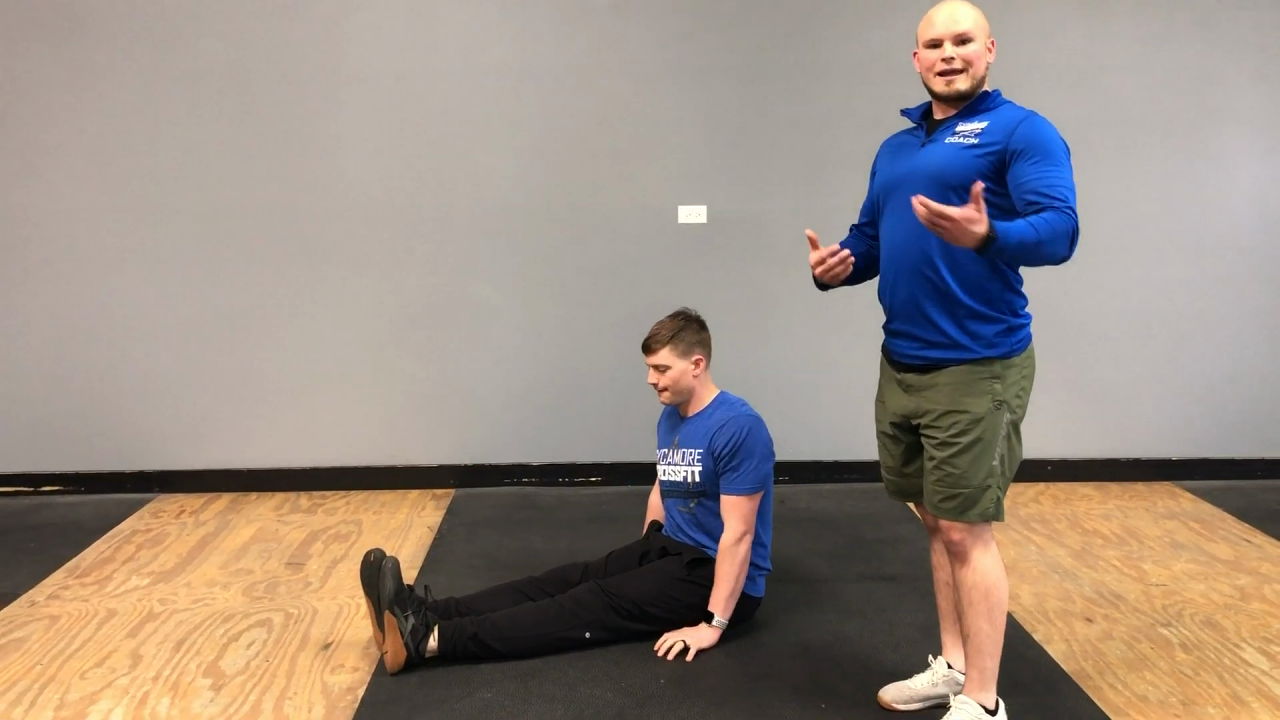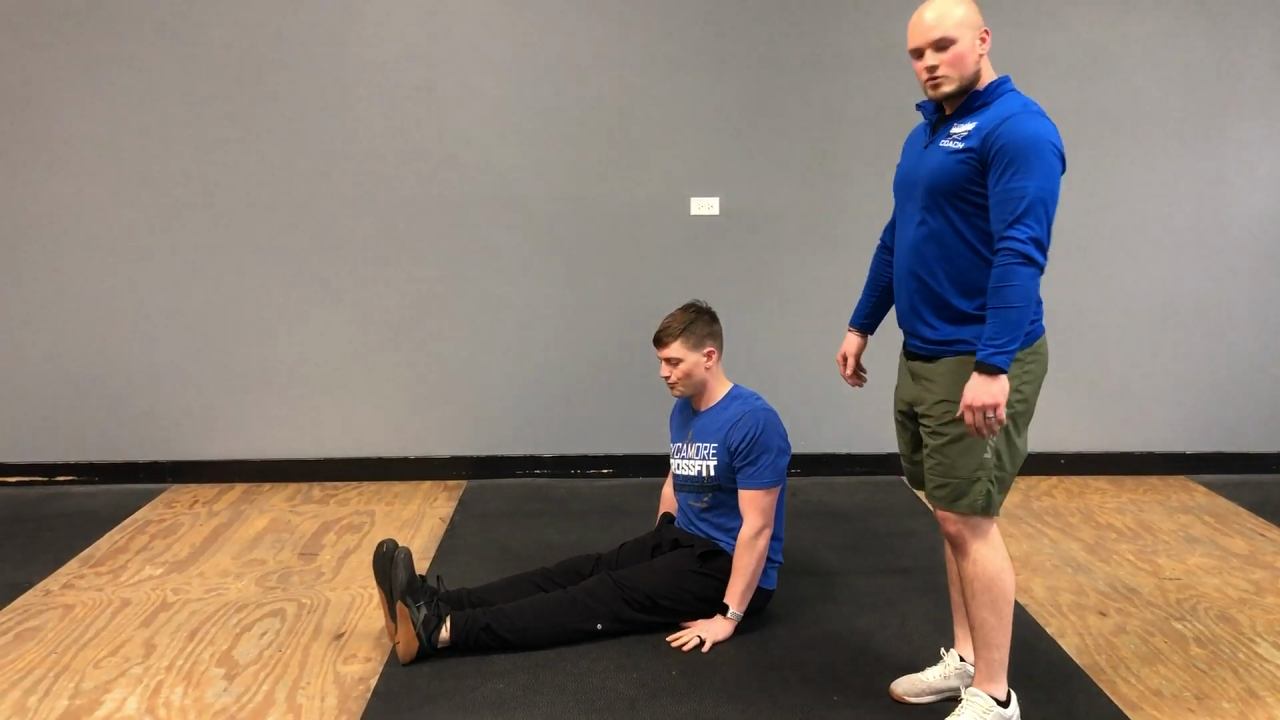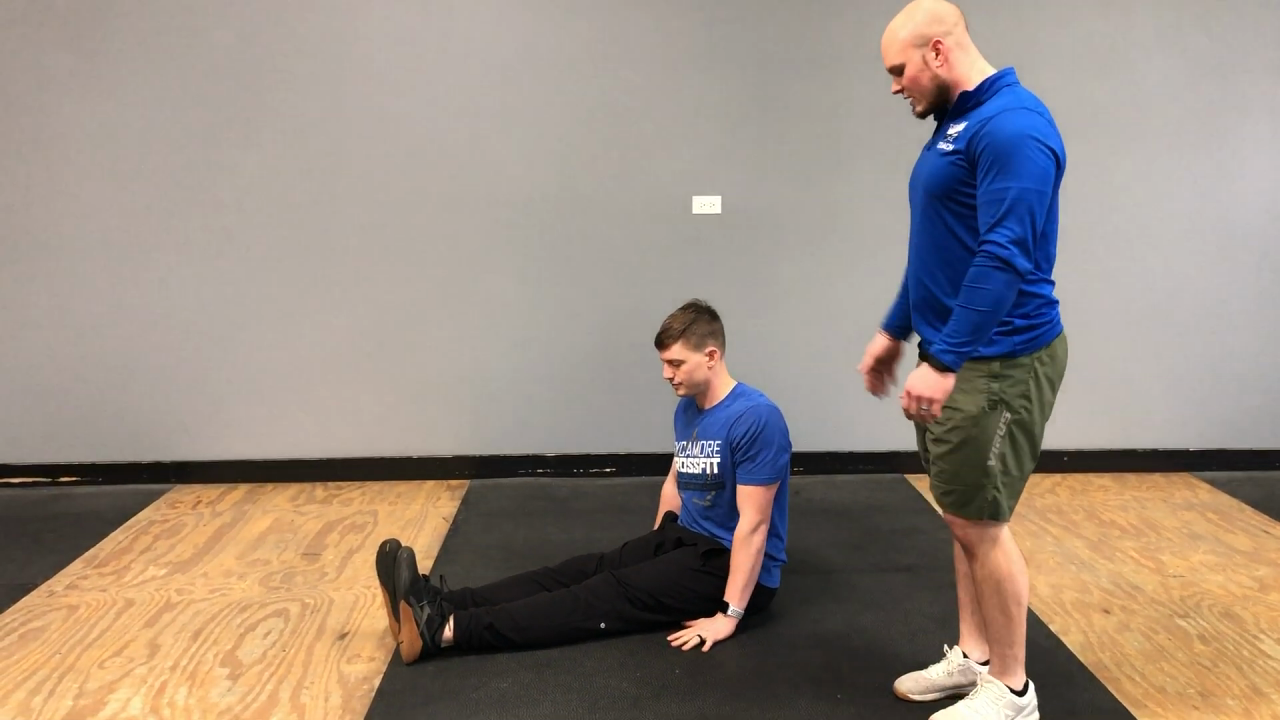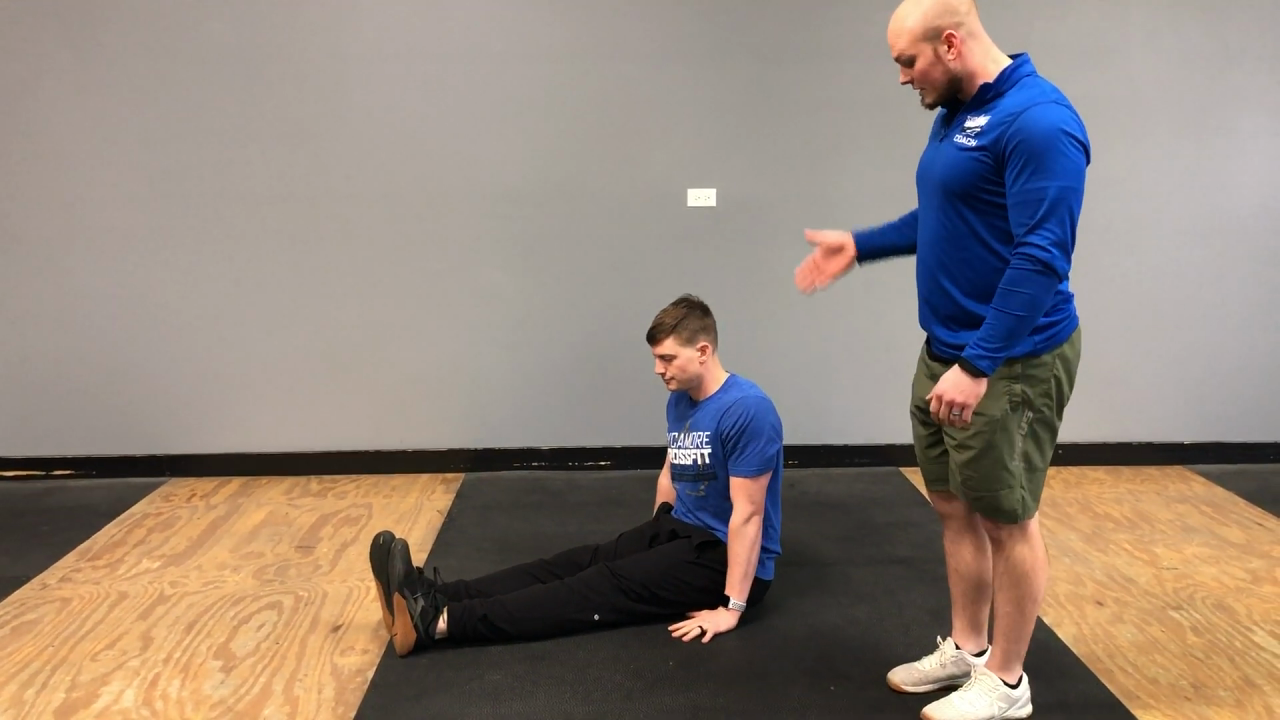
dt=0.7s
person 1, frame 1
left shoulder: (1022, 132)
right shoulder: (896, 148)
left elbow: (1056, 229)
right elbow: (871, 236)
left wrist: (988, 238)
right wrist: (837, 263)
left hip: (977, 369)
right hip: (901, 365)
left knee: (967, 532)
right knee: (936, 522)
person 1, frame 2
left shoulder: (1018, 129)
right shoulder: (924, 134)
left elbow: (1020, 254)
right elbow: (895, 242)
left wrist: (992, 365)
right wrist: (860, 325)
left hip: (980, 365)
right hip: (921, 357)
left knee: (968, 522)
right knee: (952, 516)
right ankle: (965, 659)
person 1, frame 3
left shoulder: (1012, 127)
right shoulder: (954, 125)
left elbow: (1004, 258)
left wrist: (945, 360)
right wrist: (892, 329)
left hip: (997, 363)
right hip: (948, 358)
left knee: (980, 522)
right knee: (961, 513)
right ankle: (973, 655)
person 1, frame 4
left shoulder: (1038, 121)
right shoulder: (955, 114)
left elbow: (1040, 258)
left wrist: (978, 365)
right wrist: (859, 245)
left hip: (1010, 363)
right hip: (943, 351)
left knee: (1005, 518)
right knee: (955, 507)
right ankle: (966, 648)
person 2, frame 1
left shoulder: (738, 428)
right shoulder: (671, 417)
left elbow: (738, 533)
left wrist: (713, 623)
right wrist: (642, 563)
left hip: (718, 575)
right hip: (673, 549)
left knee: (597, 604)
right knee: (571, 580)
left ankle: (428, 640)
right ankle: (426, 616)
person 2, frame 2
left shoulder: (753, 422)
right shoulder: (683, 411)
left elbow: (757, 527)
left wrist: (728, 616)
right wrist: (654, 555)
left hip: (728, 565)
right hip: (685, 540)
left knee: (609, 595)
right knee: (582, 571)
left ankle: (442, 631)
right ankle: (439, 606)
person 2, frame 3
left shoulder: (755, 419)
right shoulder: (688, 409)
left elbow: (754, 523)
left wrist: (729, 614)
right wrist: (654, 553)
left hip: (733, 565)
right hip: (688, 538)
left knee: (611, 595)
right knee: (586, 571)
left ankle: (444, 630)
right ankle: (442, 606)
person 2, frame 4
left shoulder: (746, 410)
right shoulder: (680, 400)
left elbow: (748, 513)
left wrist: (732, 607)
right wrist: (652, 544)
left hip: (726, 558)
right hip: (684, 531)
left knee: (604, 587)
right knee: (578, 563)
left ankle: (438, 622)
right ankle: (436, 600)
